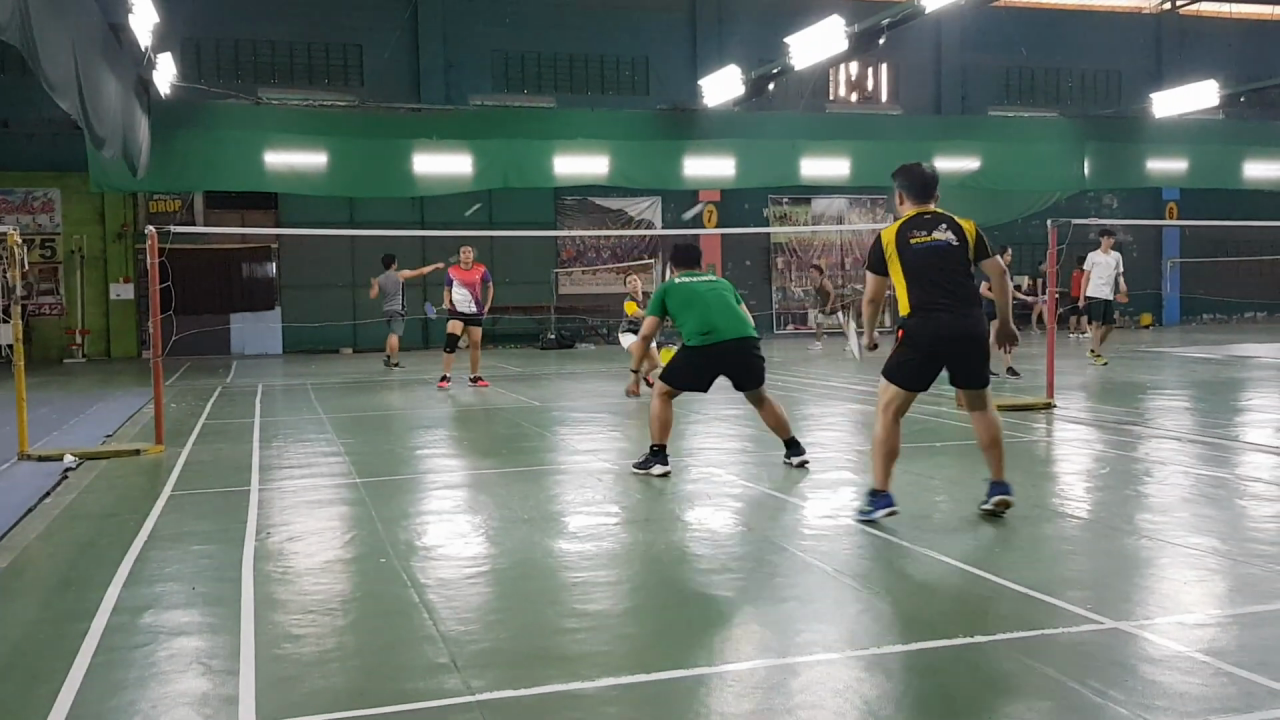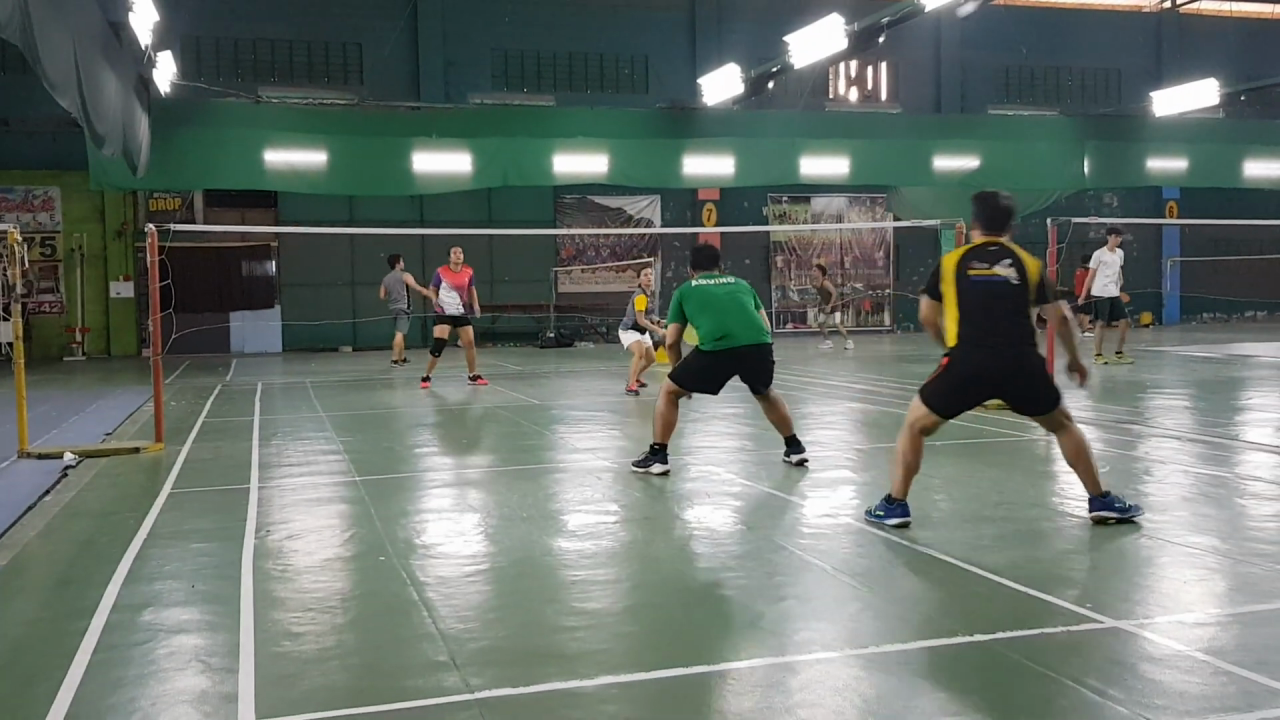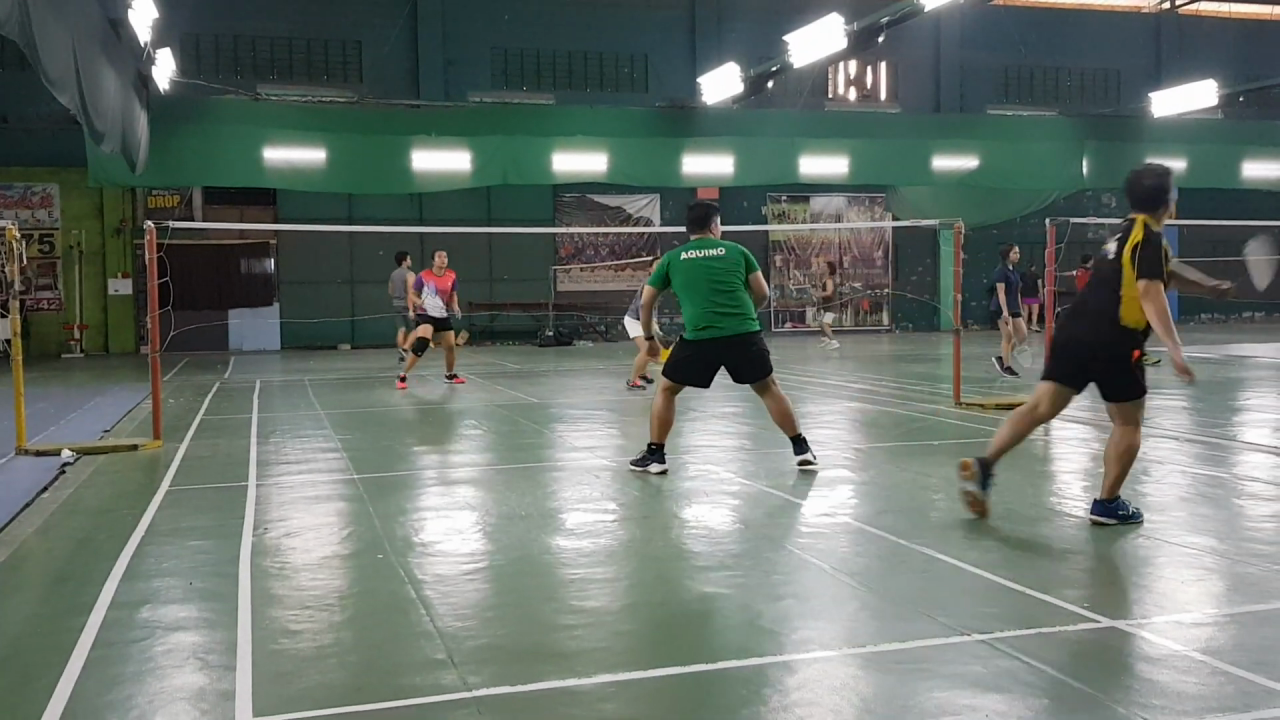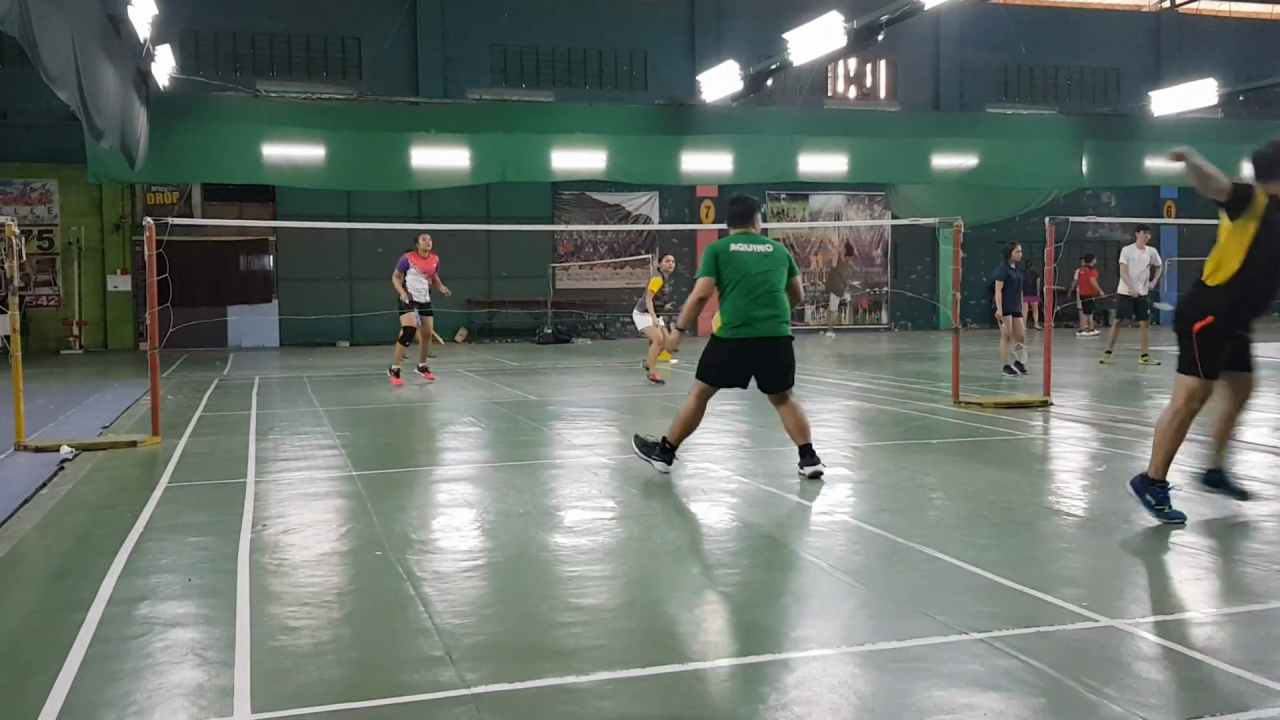
dt=0.3s
person 1, frame 1
left shoulder: (889, 236)
right shoulder: (965, 228)
left elbow: (872, 295)
right elbow: (999, 274)
left wrist: (869, 334)
right wrist: (1005, 322)
left hip: (921, 332)
right hip: (969, 330)
left knee: (889, 411)
right knee: (981, 407)
left ankle: (880, 495)
right ankle: (998, 486)
person 1, frame 2
left shoulder: (951, 263)
right shoulder: (1028, 265)
left elbow: (927, 316)
right elbow: (1058, 317)
left wrist: (951, 345)
right wrist: (1074, 359)
left hip: (969, 363)
right hip: (1021, 364)
left knee: (914, 427)
right knee: (1064, 427)
left ankle: (894, 504)
right ankle: (1101, 500)
person 1, frame 3
left shoulder: (1128, 234)
right shoulder: (1150, 240)
left elbow: (1169, 269)
right elbow: (1150, 293)
left wrist: (1209, 285)
right wrist: (1173, 348)
left hip: (1073, 332)
right hip: (1115, 341)
left knee: (1039, 408)
right knee: (1127, 423)
left ankle: (983, 465)
right ankle: (1106, 502)
person 1, frame 4
right shoulder: (1246, 201)
right elbow: (1213, 184)
right wrist: (1191, 160)
left hip: (1230, 319)
right hip: (1207, 315)
left knee: (1241, 391)
right knee: (1187, 402)
left ankle: (1215, 471)
right ankle: (1152, 483)
person 2, frame 1
left shoulder: (666, 288)
right shoulder: (722, 283)
left elbow: (645, 335)
right elbow: (750, 322)
left wrist: (635, 373)
left hip: (703, 345)
right hip: (745, 340)
left knee: (661, 393)
right knee: (759, 397)
left ankle: (657, 457)
right ankle: (794, 449)
person 2, frame 2
left shoulder: (684, 291)
right shoulder: (741, 284)
left elbow: (672, 342)
right elbow: (765, 327)
left wrist: (681, 370)
left hip: (715, 348)
right hip: (759, 344)
left knee: (669, 392)
right knee: (766, 395)
left ankle: (658, 456)
right ankle: (794, 447)
person 2, frame 3
left shoulder: (672, 258)
right shoulder: (737, 251)
left elbow: (646, 302)
right elbow: (763, 294)
left wrist: (649, 337)
left hip: (700, 338)
right hip: (745, 334)
left knee: (666, 390)
right knee: (768, 388)
left ankle: (655, 454)
right ankle: (801, 447)
person 2, frame 4
left shoulder: (717, 249)
right shoulder: (779, 250)
left elbow: (700, 296)
right elbow: (798, 296)
left wrist: (677, 330)
left hip: (733, 337)
right hip: (778, 337)
left knee: (700, 393)
right knee: (783, 398)
left ankle: (664, 452)
right ankle: (808, 458)
